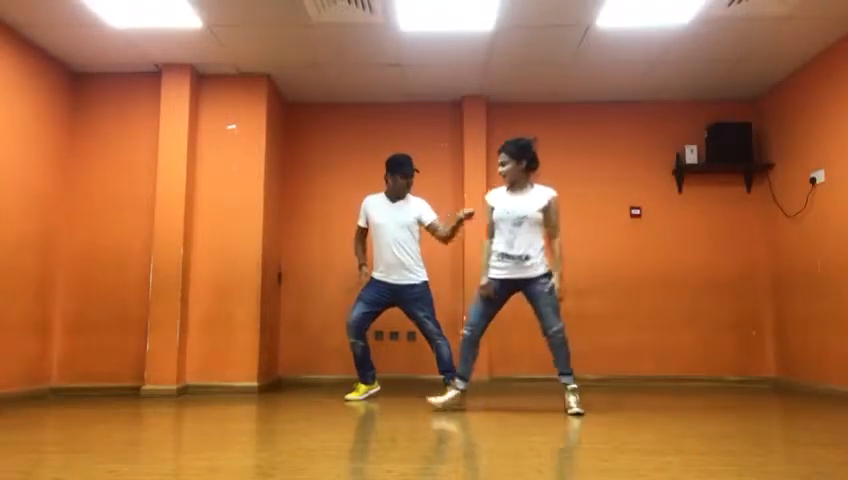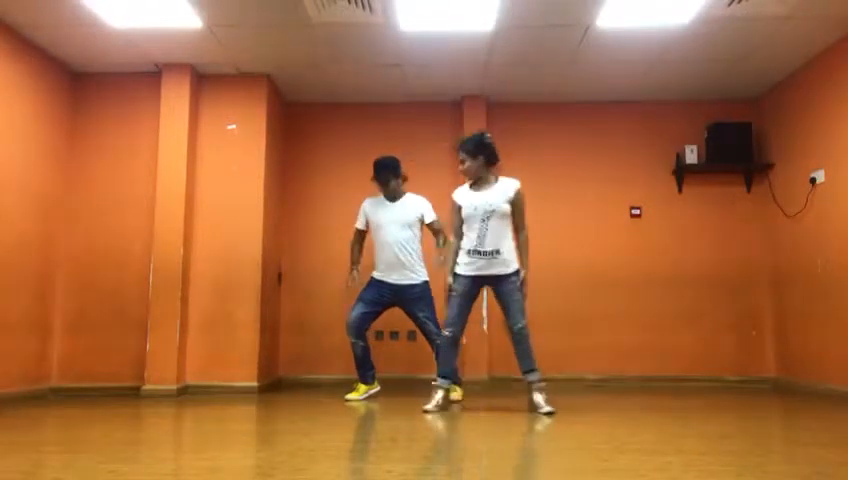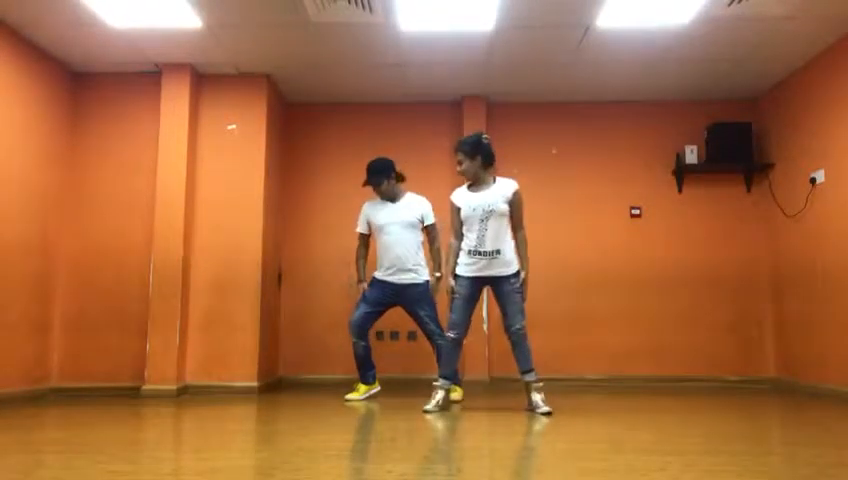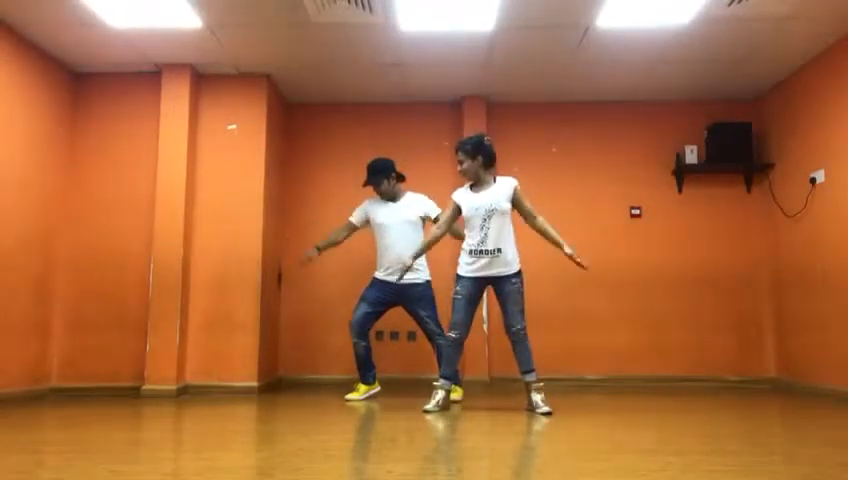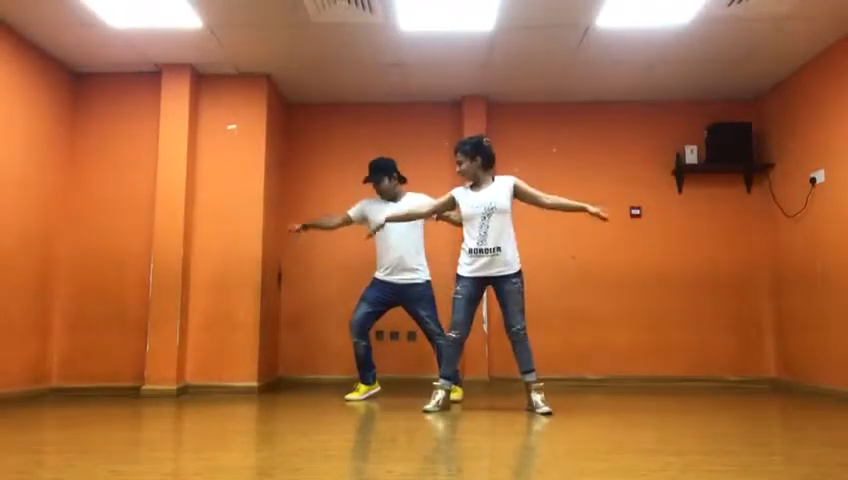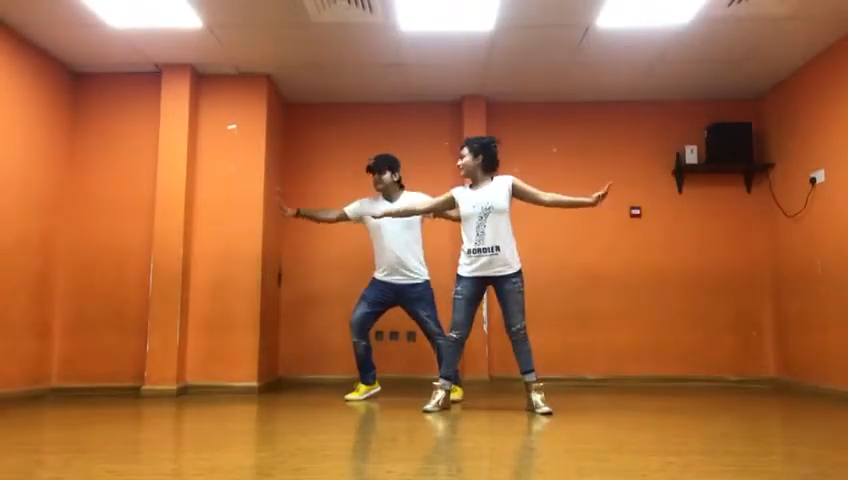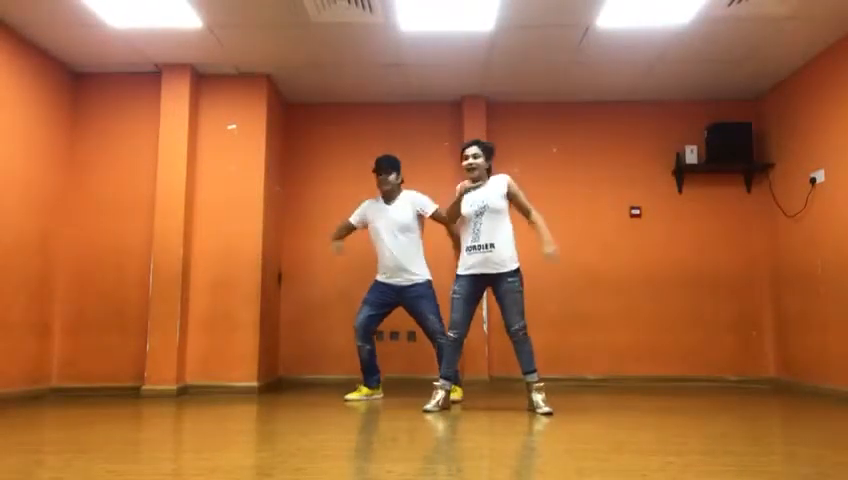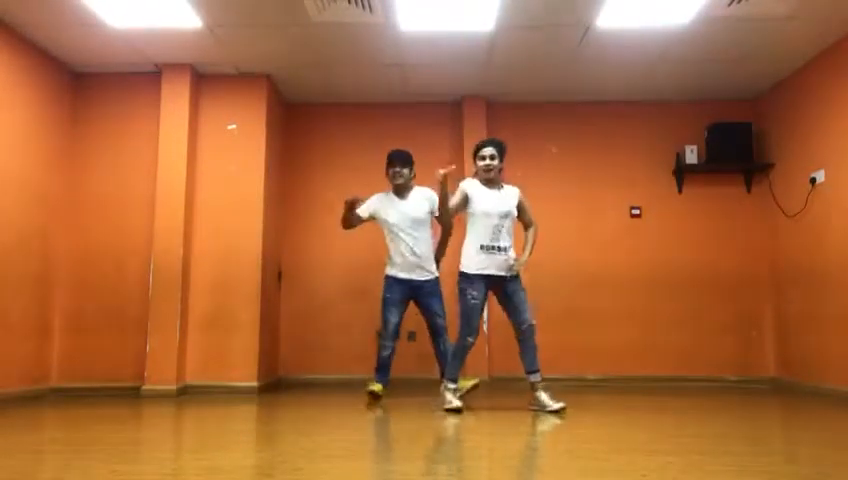
dt=0.3s
person 1, frame 1
left shoulder: (546, 196)
right shoulder: (494, 197)
left elbow: (555, 237)
right elbow: (489, 238)
left wrist: (557, 275)
right wrist: (484, 275)
left hip: (536, 274)
right hip: (499, 275)
left knee: (555, 332)
right knee: (471, 331)
left ankle: (571, 393)
right ankle: (456, 390)
person 1, frame 2
left shoulder: (511, 188)
right shoulder: (460, 194)
left elbow: (521, 230)
right elbow: (456, 236)
left wrist: (525, 268)
right wrist: (449, 273)
left hip: (505, 270)
right hip: (467, 272)
left knee: (519, 329)
right knee: (451, 331)
left ankle: (536, 392)
right ankle: (442, 391)
person 1, frame 3
left shoulder: (509, 188)
right shoulder: (459, 196)
left elbow: (518, 231)
right elbow: (455, 238)
left wrist: (526, 269)
right wrist: (448, 275)
left hip: (506, 271)
right hip: (467, 272)
left knee: (517, 330)
right knee: (454, 332)
left ankle: (534, 392)
right ankle: (441, 391)
person 1, frame 4
left shoulder: (509, 186)
right shoulder: (460, 195)
left elbow: (534, 219)
right elbow: (441, 229)
left wrist: (563, 246)
right wrist: (413, 257)
left hip: (506, 270)
right hip: (469, 272)
left knee: (517, 330)
right knee: (456, 333)
left ankle: (534, 392)
right ankle: (441, 392)
person 1, frame 5
left shoulder: (508, 184)
right shoulder: (459, 194)
left elbow: (547, 200)
right elbow: (425, 210)
left wrist: (586, 208)
right wrist: (385, 219)
left hip: (507, 270)
right hip: (470, 272)
left knee: (517, 330)
right knee: (456, 332)
left ankle: (534, 392)
right ankle: (441, 391)
person 1, frame 6
left shoulder: (506, 184)
right shoulder: (458, 194)
left elbow: (545, 198)
right elbow: (423, 207)
left wrist: (589, 201)
right wrist: (384, 213)
left hip: (506, 270)
right hip: (469, 272)
left knee: (517, 330)
right knee: (457, 332)
left ankle: (534, 392)
right ankle: (442, 391)
person 1, frame 7
left shoulder: (503, 182)
right shoulder: (464, 189)
left elbow: (530, 213)
right elbow: (449, 218)
left wrist: (547, 239)
right wrist: (460, 194)
left hip: (505, 269)
right hip: (468, 271)
left knee: (518, 329)
right knee: (455, 331)
left ankle: (535, 392)
right ankle: (442, 391)
person 1, frame 8
left shoulder: (513, 193)
right shoulder: (468, 187)
left elbow: (530, 225)
right elbow: (446, 214)
left wrist: (525, 255)
right wrist: (443, 188)
left hip: (506, 271)
right hip: (474, 271)
left knee: (526, 327)
right knee: (469, 333)
left ankle: (538, 392)
right ankle: (449, 389)
person 2, frame 1
left shoulder: (419, 205)
right shoulder: (370, 203)
left elbow: (443, 236)
right elbow: (360, 237)
left wrist: (457, 222)
right wrist: (363, 264)
left hip: (413, 283)
right hip: (379, 281)
left knee: (433, 334)
right knee: (355, 325)
left ankle: (453, 383)
right ankle: (367, 382)
person 2, frame 2
left shoulder: (419, 203)
right shoulder: (369, 205)
left elbow: (440, 232)
right elbow: (358, 239)
left wrist: (442, 248)
right wrist: (354, 267)
left hip: (414, 283)
right hip: (380, 282)
left knee: (434, 333)
right knee: (354, 324)
left ankle: (453, 384)
right ankle: (367, 382)
person 2, frame 3
left shoulder: (419, 203)
right shoulder: (369, 208)
left elbow: (434, 241)
right elbow: (363, 246)
left wrist: (438, 274)
right wrist: (360, 280)
left hip: (416, 282)
right hip: (382, 282)
left knee: (435, 333)
right knee: (357, 325)
left ankle: (453, 383)
right ankle: (368, 382)
person 2, frame 4
left shoulder: (419, 201)
right shoulder: (369, 207)
right elbow: (345, 230)
right wrist: (318, 248)
left hip: (416, 282)
right hip: (383, 281)
left knee: (435, 333)
right knee: (357, 325)
left ankle: (453, 384)
right ankle: (368, 382)
person 2, frame 5
left shoulder: (420, 201)
right shoulder: (368, 206)
left elbow: (453, 217)
right elbow: (336, 221)
right wrist: (305, 225)
left hip: (416, 282)
right hip: (383, 281)
left knee: (435, 333)
right knee: (358, 324)
left ankle: (453, 384)
right ankle: (368, 382)
person 2, frame 6
left shoulder: (417, 200)
right shoulder: (366, 205)
left elbow: (451, 213)
right elbow: (331, 216)
right wrist: (298, 212)
left hip: (416, 283)
right hip: (382, 282)
left knee: (435, 333)
right knee: (357, 324)
left ankle: (453, 384)
right ankle: (368, 382)
person 2, frame 7
left shoulder: (414, 199)
right shoulder: (368, 207)
left elbow: (445, 220)
right elbow: (343, 230)
left wrist: (459, 249)
right wrist: (336, 240)
left hip: (416, 282)
right hip: (384, 283)
left knee: (437, 332)
right knee: (362, 327)
left ankle: (453, 385)
right ankle: (371, 386)
person 2, frame 8
left shoulder: (427, 195)
right shoulder: (377, 201)
left elbow: (447, 226)
right elbow: (347, 224)
left wrist: (437, 257)
right wrist: (349, 208)
left hip: (427, 277)
right hip: (396, 277)
left knee: (439, 329)
right knee: (389, 329)
right ankle: (379, 383)
